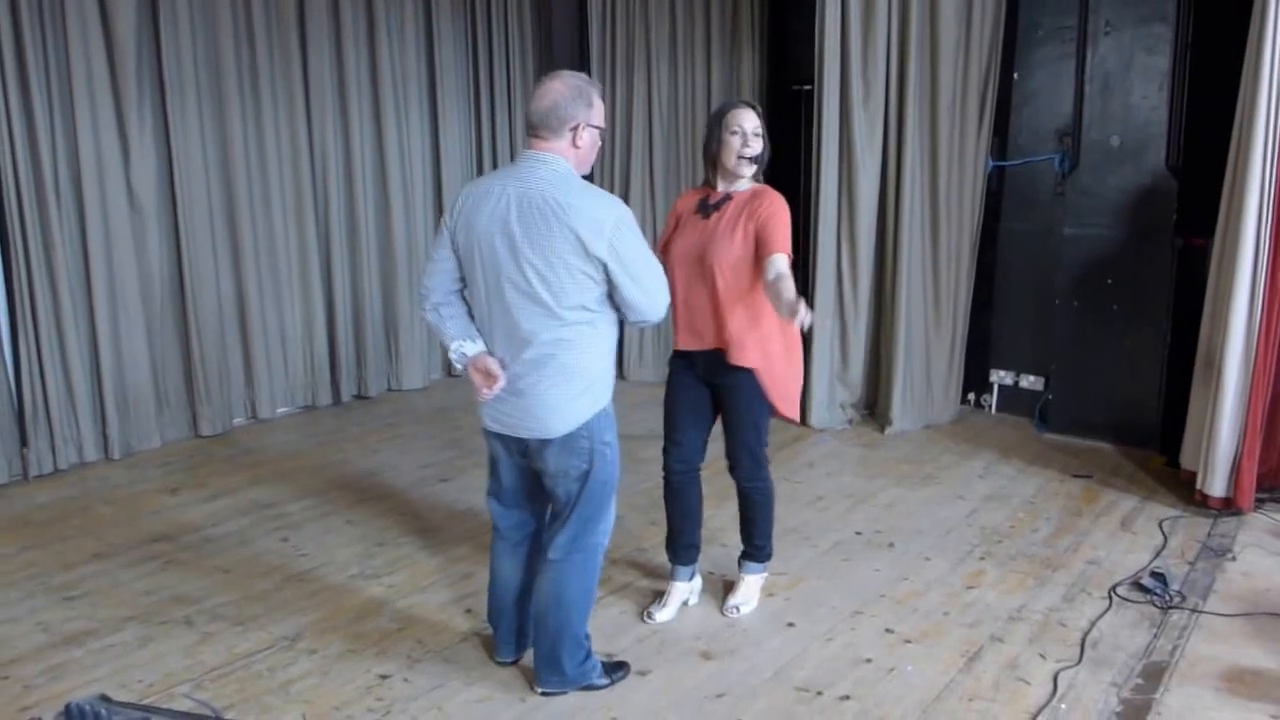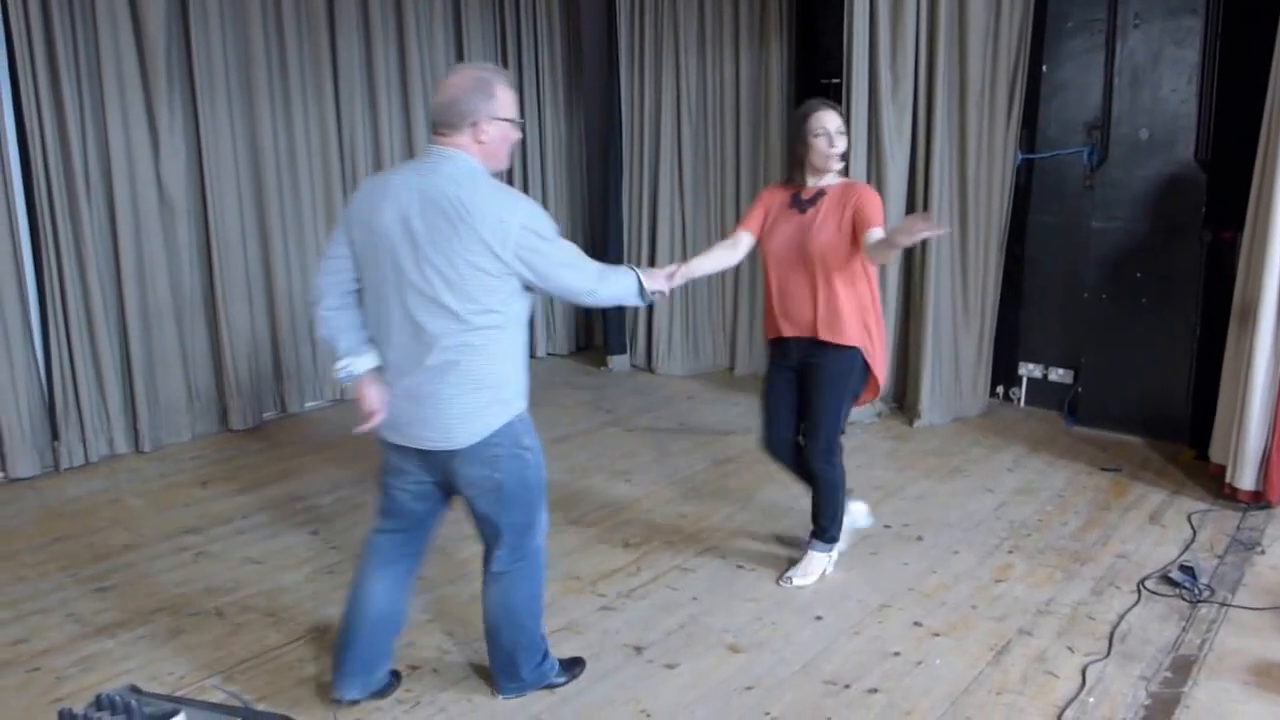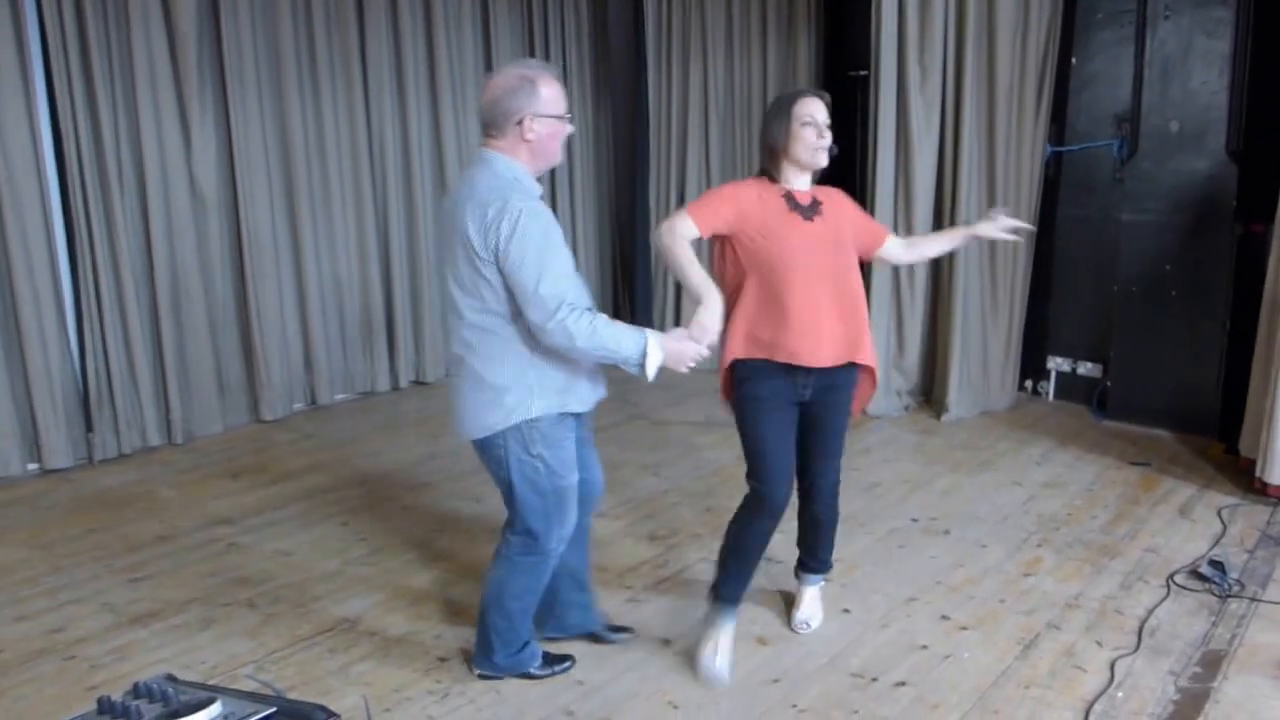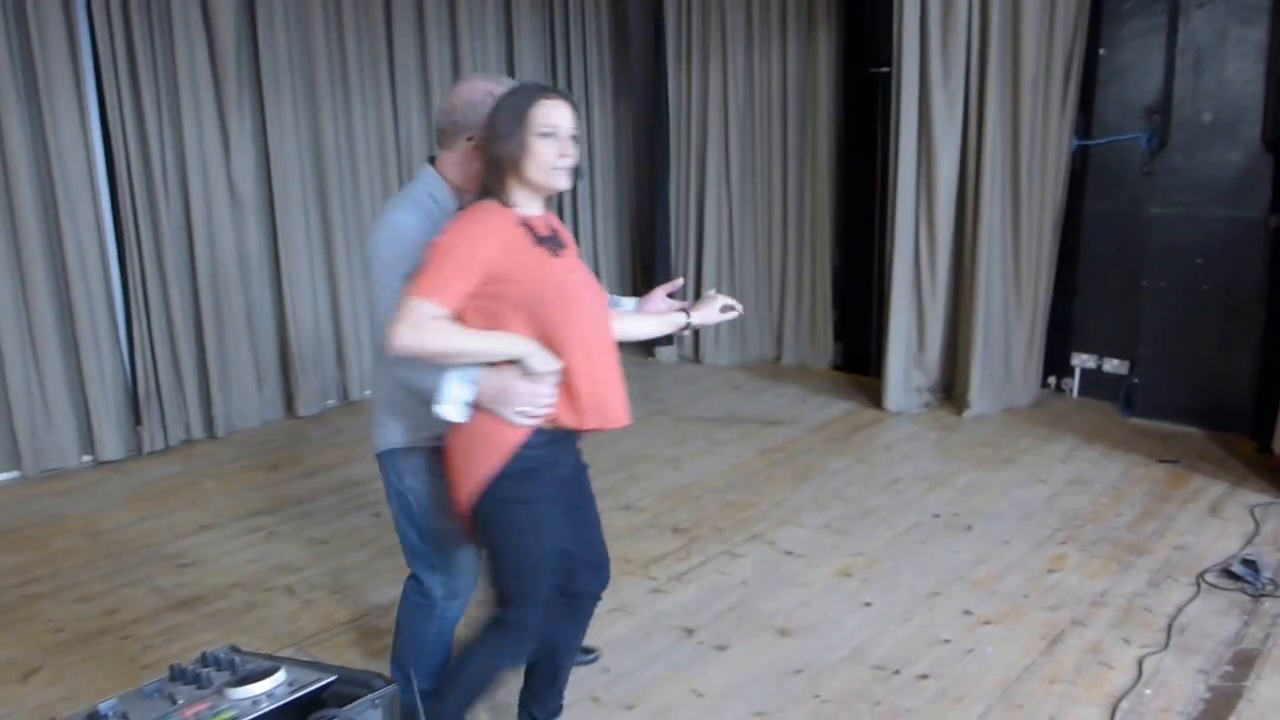
dt=1s
person 1, frame 1
left shoulder: (473, 198)
right shoulder: (599, 211)
left elbow: (438, 295)
right elbow: (652, 304)
left wrist: (472, 353)
left hip: (501, 405)
right hip: (571, 409)
left knee: (514, 522)
right knee: (578, 535)
left ankle: (510, 637)
right ankle: (564, 665)
person 1, frame 2
left shoulder: (372, 195)
right shoulder: (505, 211)
left elbow: (331, 297)
right elbow: (579, 277)
left wrist: (362, 370)
right wrist: (641, 281)
left hip: (403, 415)
right hip: (483, 418)
left knee: (396, 537)
right knee: (516, 543)
left ankle: (357, 673)
right ankle: (522, 668)
person 1, frame 3
left shoulder: (483, 188)
right shoulder: (516, 207)
right elbow: (559, 323)
left wrist: (580, 301)
right wrist: (655, 348)
left hip: (542, 393)
right hip: (519, 403)
left knee: (578, 499)
right knee: (544, 526)
left ankle: (567, 614)
right ankle: (503, 650)
person 1, frame 4
right shoulder: (408, 226)
left wrist: (631, 311)
right wrist: (478, 387)
left hip: (504, 426)
right hip: (428, 437)
right knee: (447, 576)
person 2, frame 1
left shoulder: (768, 204)
right shoulder: (687, 205)
left elbow: (776, 274)
right elbow: (661, 272)
left wrist: (791, 308)
left hip: (746, 358)
right hip: (689, 357)
left knee: (748, 466)
right knee: (679, 465)
left ankle: (754, 569)
right ankle: (684, 576)
person 2, frame 2
left shoulder: (859, 197)
right shoulder: (773, 199)
left elbow: (876, 245)
right elbow: (734, 249)
left wrist: (896, 237)
right wrist: (678, 273)
left hip: (839, 342)
right hip: (786, 341)
left knee: (821, 444)
right knee: (778, 440)
left ankle: (825, 546)
right ankle: (843, 507)
person 2, frame 3
left shoulder: (840, 205)
right shoulder: (747, 197)
left elbow: (899, 249)
right elbow: (672, 231)
left wrist: (970, 231)
right wrist: (707, 291)
left hip: (831, 368)
right hip: (765, 371)
left knee: (820, 487)
right knee: (770, 494)
left ankle: (811, 581)
right ankle: (721, 614)
person 2, frame 4
left shoulder: (554, 231)
right shoulder: (476, 231)
left elbow: (592, 322)
right elbow: (406, 333)
left wrist: (686, 317)
right wrist: (516, 345)
left hip: (558, 446)
right hip: (508, 454)
left knee: (583, 578)
right knee: (526, 618)
